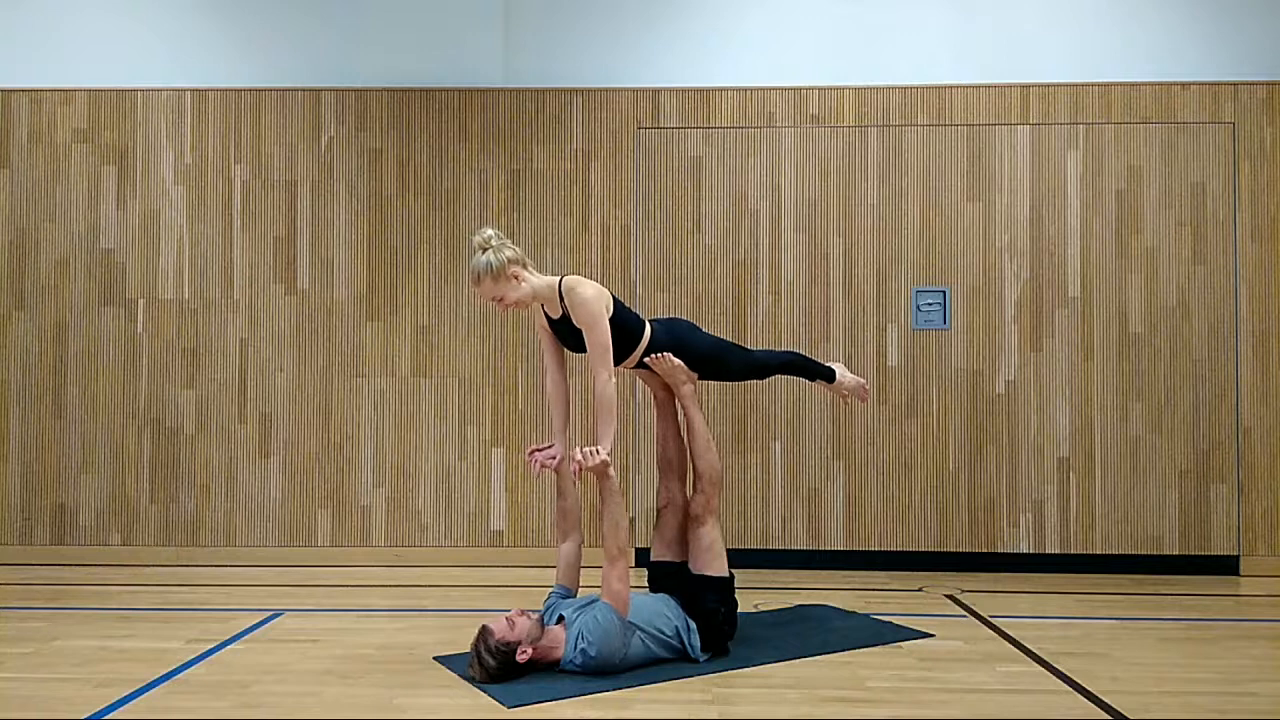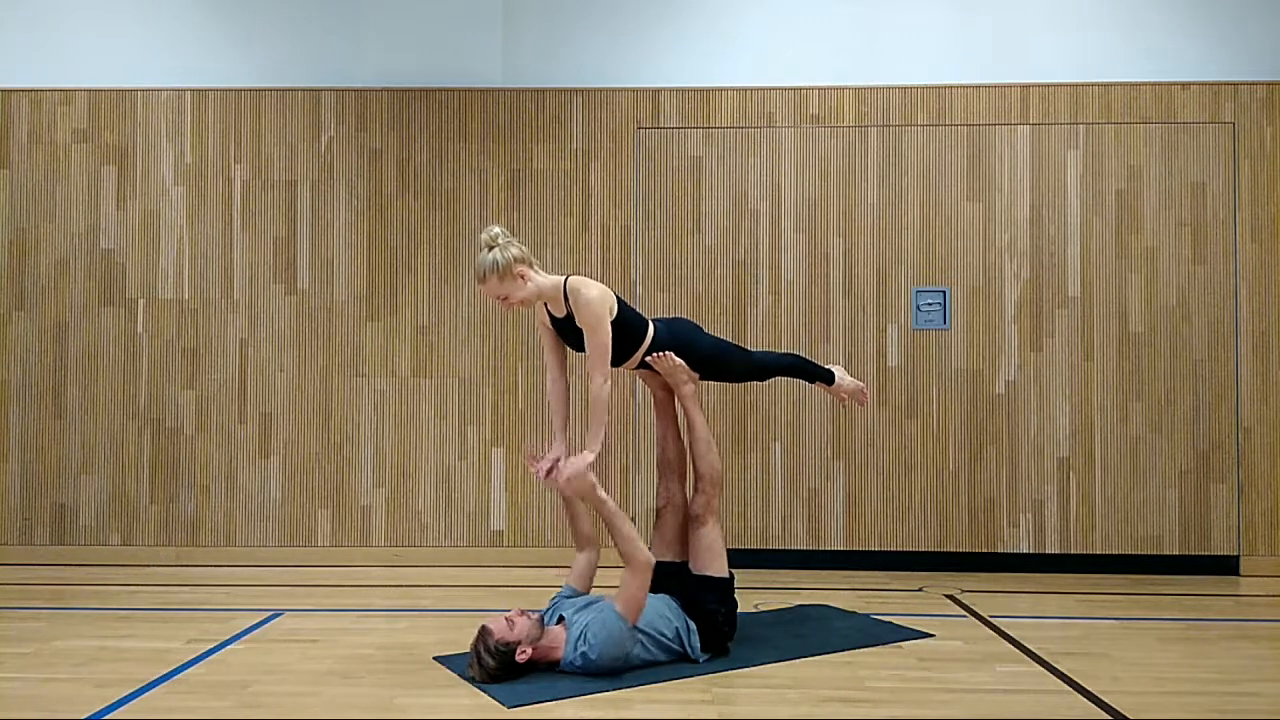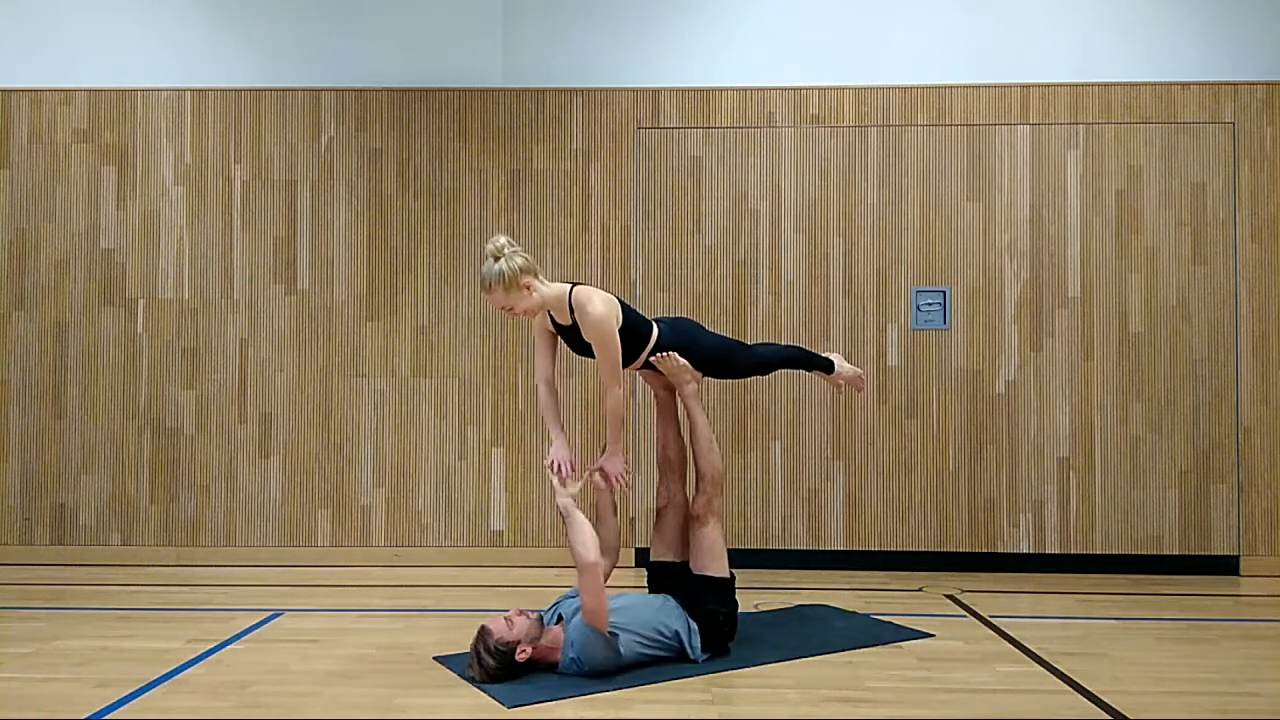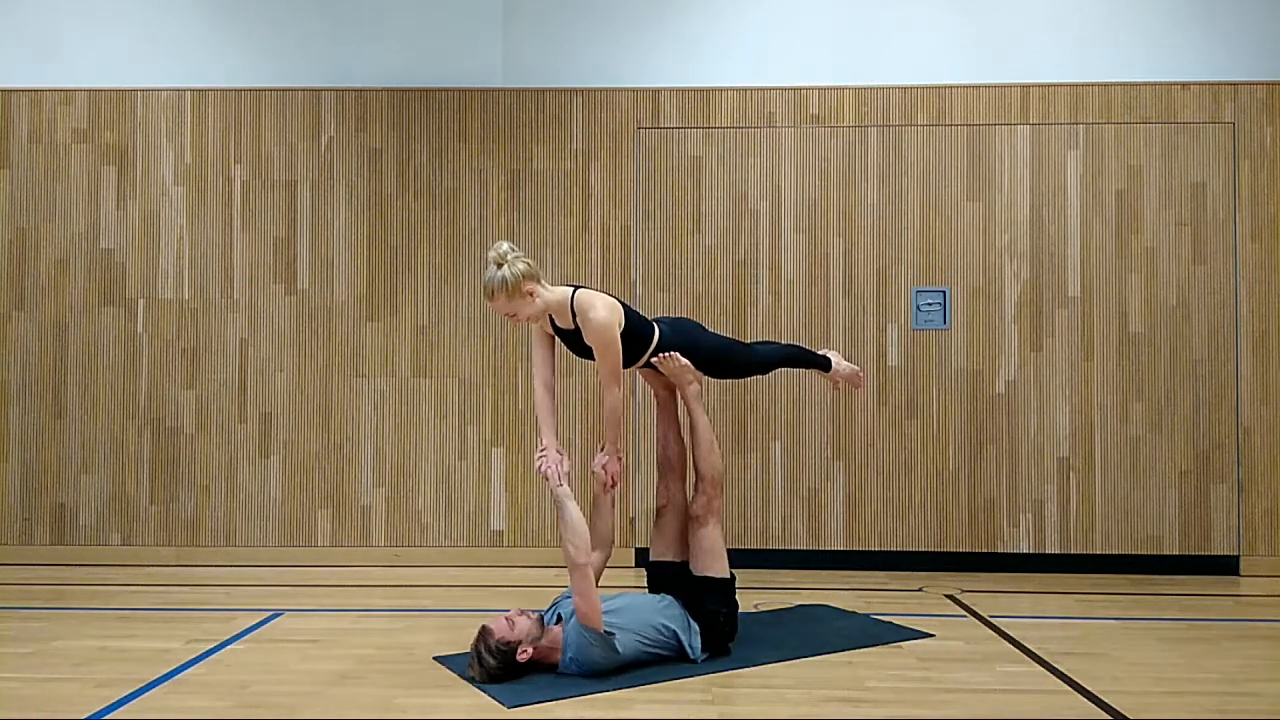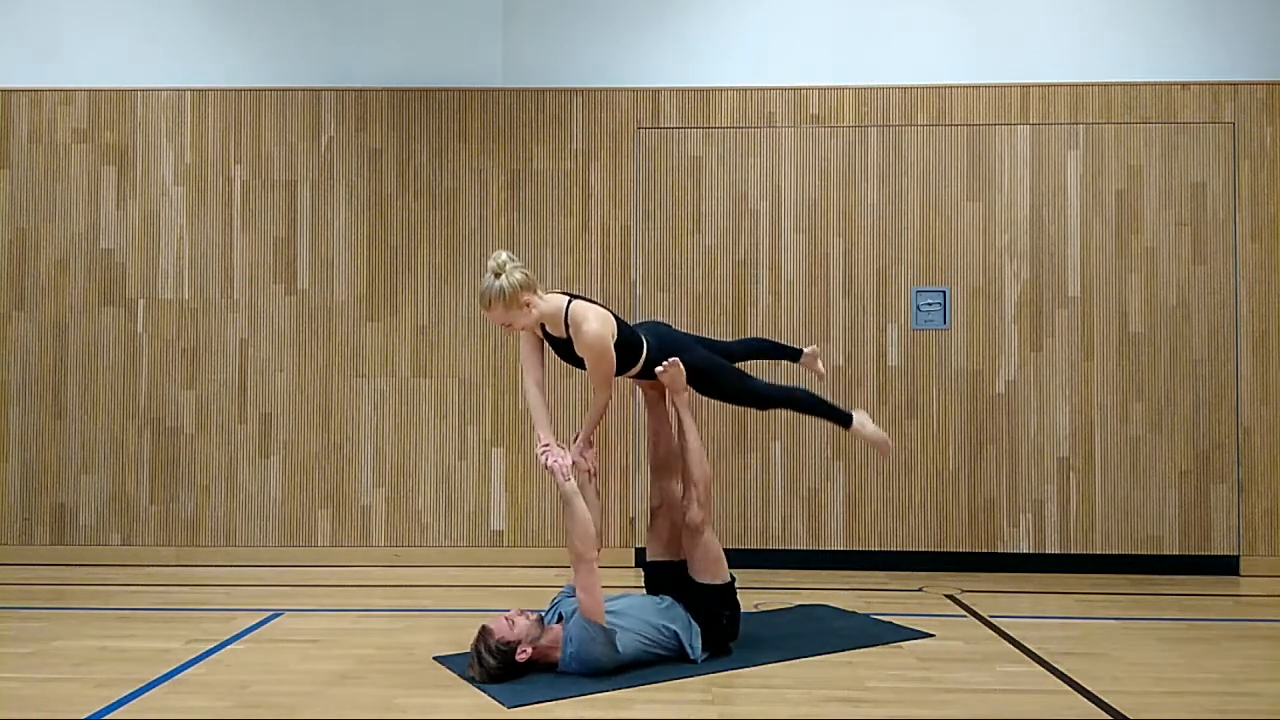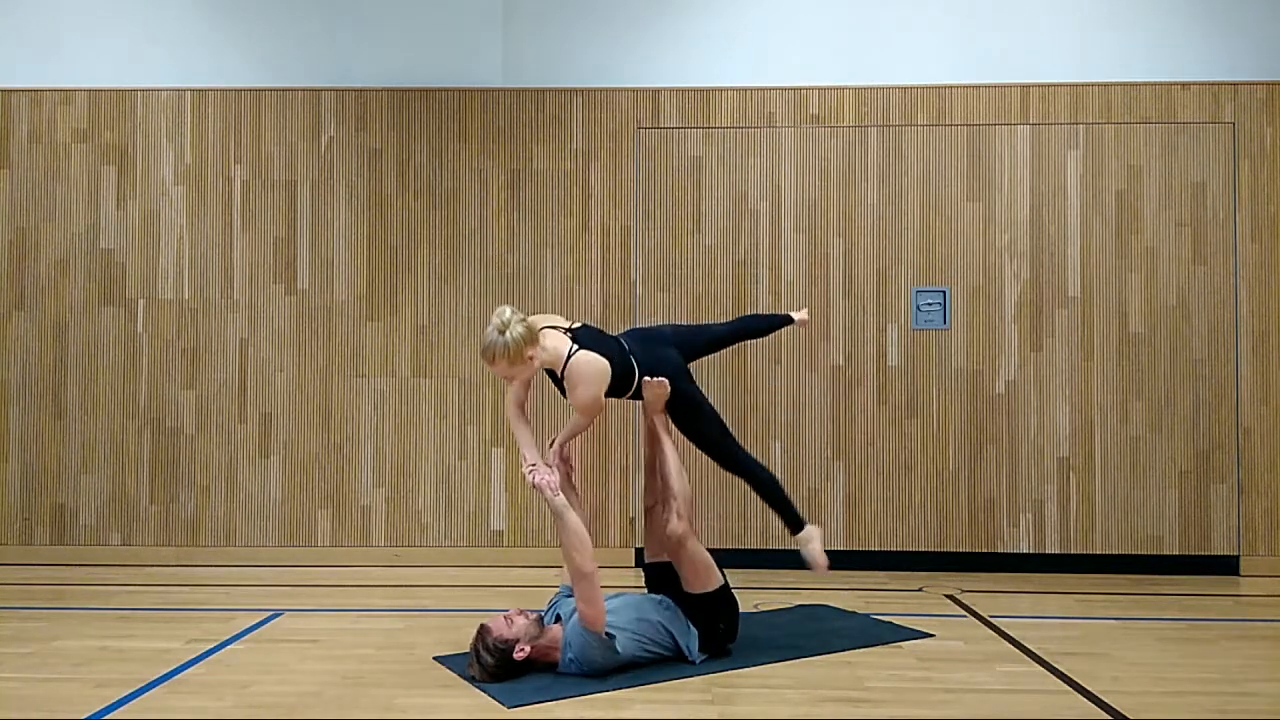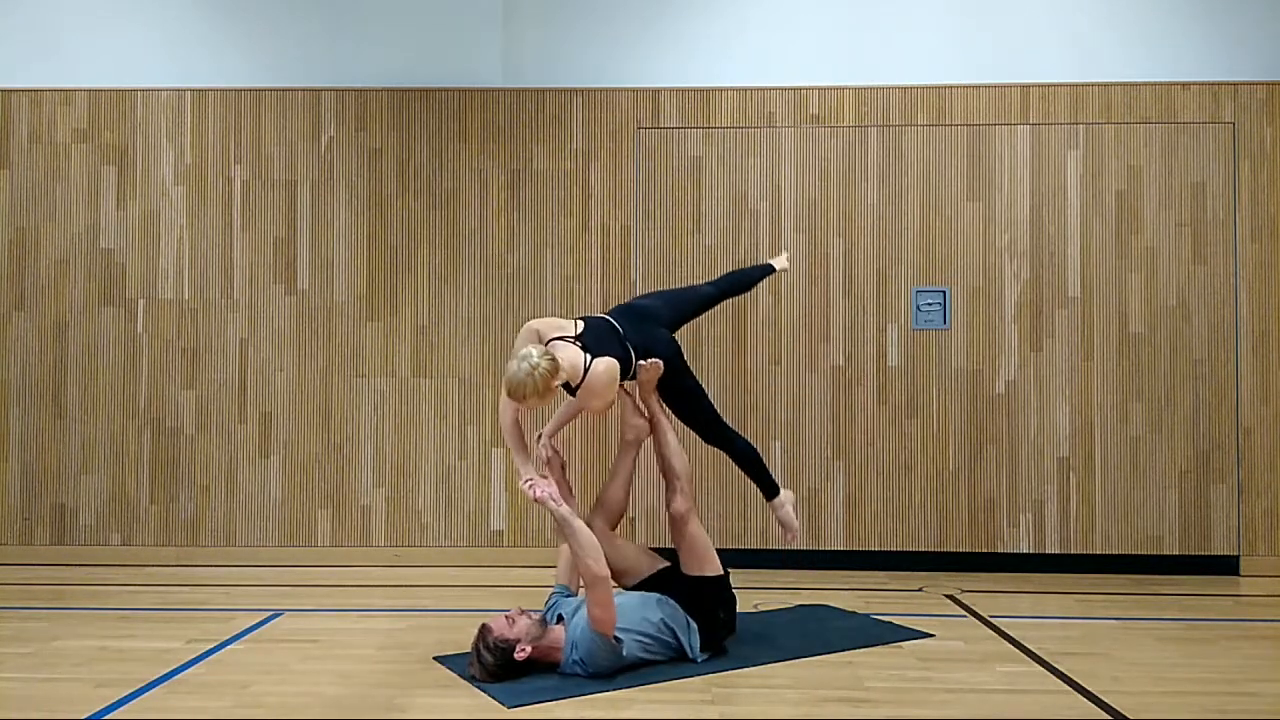
dt=0.5s
person 1, frame 1
left shoulder: (580, 295)
right shoulder: (543, 312)
left elbow: (604, 376)
right elbow: (555, 377)
left wrist: (604, 446)
right wrist: (559, 442)
left hip: (677, 346)
right hip: (655, 359)
left knee: (755, 365)
right knee: (753, 367)
left ankle: (831, 374)
right ankle: (828, 375)
person 1, frame 2
left shoulder: (584, 296)
right shoulder: (544, 310)
left elbow: (600, 378)
right elbow: (555, 377)
left wrist: (591, 450)
right wrist: (559, 444)
left hip: (678, 346)
right hip: (653, 357)
left knee: (754, 365)
right knee: (752, 367)
left ankle: (829, 376)
right ankle: (826, 376)
person 1, frame 3
left shoulder: (591, 309)
right shoulder: (545, 314)
left elbow: (614, 388)
right elbow: (544, 381)
left wrist: (614, 451)
right wrist: (559, 441)
left hip: (683, 345)
right hip: (658, 350)
left knee: (758, 361)
right knee: (754, 361)
left ankle: (830, 365)
right ankle: (824, 366)
person 1, frame 4
left shoulder: (595, 315)
right shoulder: (545, 317)
left elbow: (612, 391)
right elbow: (542, 384)
left wrist: (612, 450)
right wrist: (550, 444)
left hip: (684, 345)
right hip: (657, 346)
left knee: (759, 360)
right knee: (754, 359)
left ankle: (828, 363)
right ankle: (824, 362)
person 1, frame 5
left shoulder: (588, 330)
right shoulder: (536, 313)
left elbow: (603, 393)
right elbow: (532, 385)
left wrist: (584, 438)
right wrist: (546, 440)
left hip: (670, 357)
right hip: (644, 340)
left knee: (763, 395)
right knee: (731, 350)
left ankle: (853, 421)
right ankle: (802, 355)
person 1, frame 6
left shoulder: (583, 382)
right shoulder: (531, 329)
left elbow: (586, 418)
right elbow: (514, 407)
left wrist: (558, 444)
right wrist: (533, 458)
left hip: (662, 376)
right hip: (634, 347)
left knee: (731, 456)
right knee: (724, 332)
left ankle: (801, 531)
right ankle: (790, 318)
person 1, frame 7
left shoulder: (599, 386)
right shoulder: (535, 334)
right elbow: (508, 406)
left wrist: (549, 431)
right wrist: (525, 468)
left hip: (656, 355)
right hip: (633, 317)
left knee: (716, 432)
right knee: (712, 290)
left ankle: (777, 496)
right ankle: (773, 266)
person 2, frame 1
left shoulder: (554, 616)
right shoulder: (593, 649)
left elbow: (570, 539)
right elbow: (616, 556)
left wrist: (562, 473)
right wrist: (606, 479)
left hip: (670, 604)
right hip: (704, 621)
right knee: (702, 507)
left ankle: (666, 394)
right ankle: (685, 393)
person 2, frame 2
left shoulder: (556, 617)
right shoulder: (595, 651)
left elbow: (587, 549)
right elbow: (642, 564)
left wrist: (568, 492)
right wrist: (596, 496)
left hip: (670, 602)
right hip: (703, 621)
right knee: (703, 506)
left ankle: (665, 394)
right ankle: (685, 392)
person 2, frame 3
left shoulder: (556, 618)
right shoulder: (584, 654)
left elbow: (604, 559)
right elbow: (589, 564)
left wrist: (604, 494)
right wrist: (566, 505)
left hip: (670, 604)
right hip: (704, 621)
right knee: (704, 507)
left ankle: (666, 393)
right ankle: (688, 392)
person 2, frame 4
left shoulder: (556, 617)
right shoulder: (582, 653)
left elbow: (598, 553)
right elbow: (581, 564)
left wrist: (603, 490)
right wrist: (561, 494)
left hip: (671, 603)
right hip: (705, 622)
right knee: (704, 507)
left ankle: (667, 394)
right ankle: (690, 393)
person 2, frame 5
left shoulder: (556, 616)
right shoulder: (583, 651)
left elbow: (589, 549)
right elbow: (584, 560)
left wrist: (584, 480)
right wrist: (567, 487)
left hip: (670, 607)
right hip: (705, 624)
right knee: (695, 515)
left ankle: (655, 394)
right ankle: (679, 401)
person 2, frame 6
left shoulder: (557, 614)
right shoulder: (582, 653)
left elbow: (577, 567)
right elbow: (584, 572)
left wrist: (565, 484)
right wrist: (557, 502)
left hip: (672, 607)
right hip: (704, 626)
right knee: (676, 528)
right ankle: (656, 416)
person 2, frame 7
left shoulder: (556, 616)
right shoulder: (586, 653)
left elbow: (572, 543)
right elbow: (598, 575)
left wrist: (557, 474)
right wrist: (557, 507)
left hip: (670, 605)
right hip: (703, 620)
left knee: (595, 528)
right knee: (680, 507)
left ankle: (632, 439)
right ankle: (650, 400)
